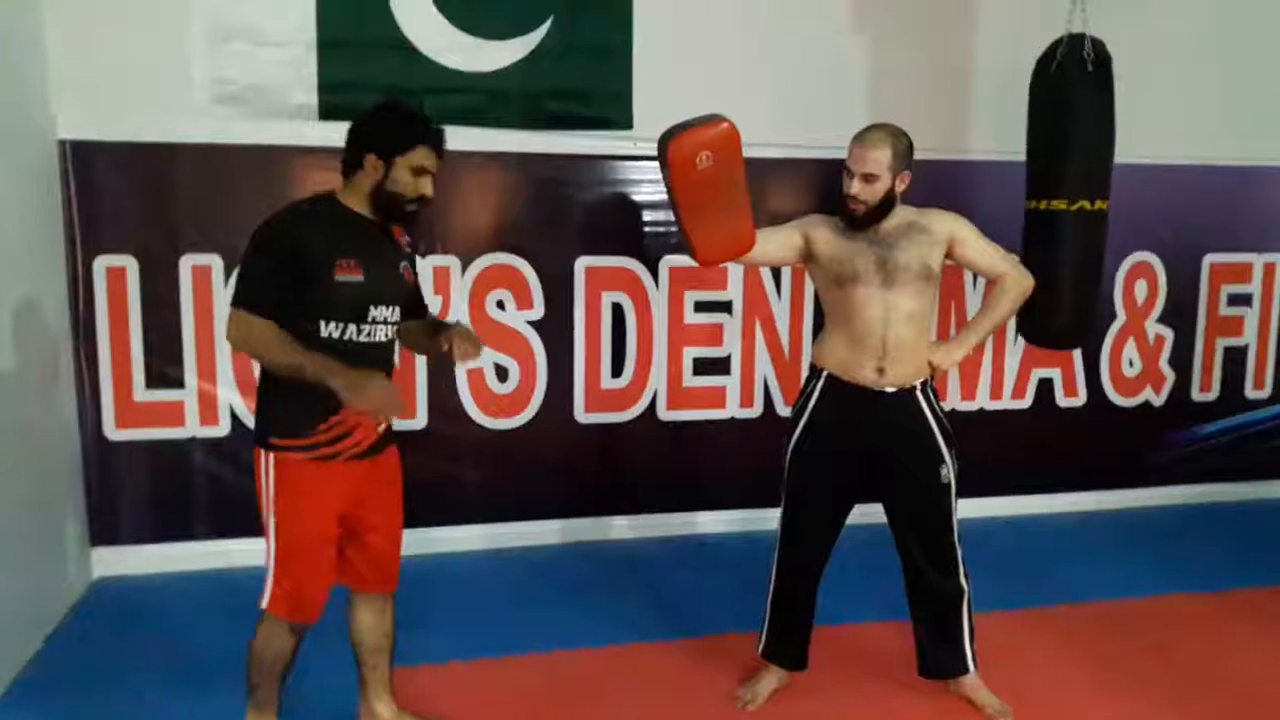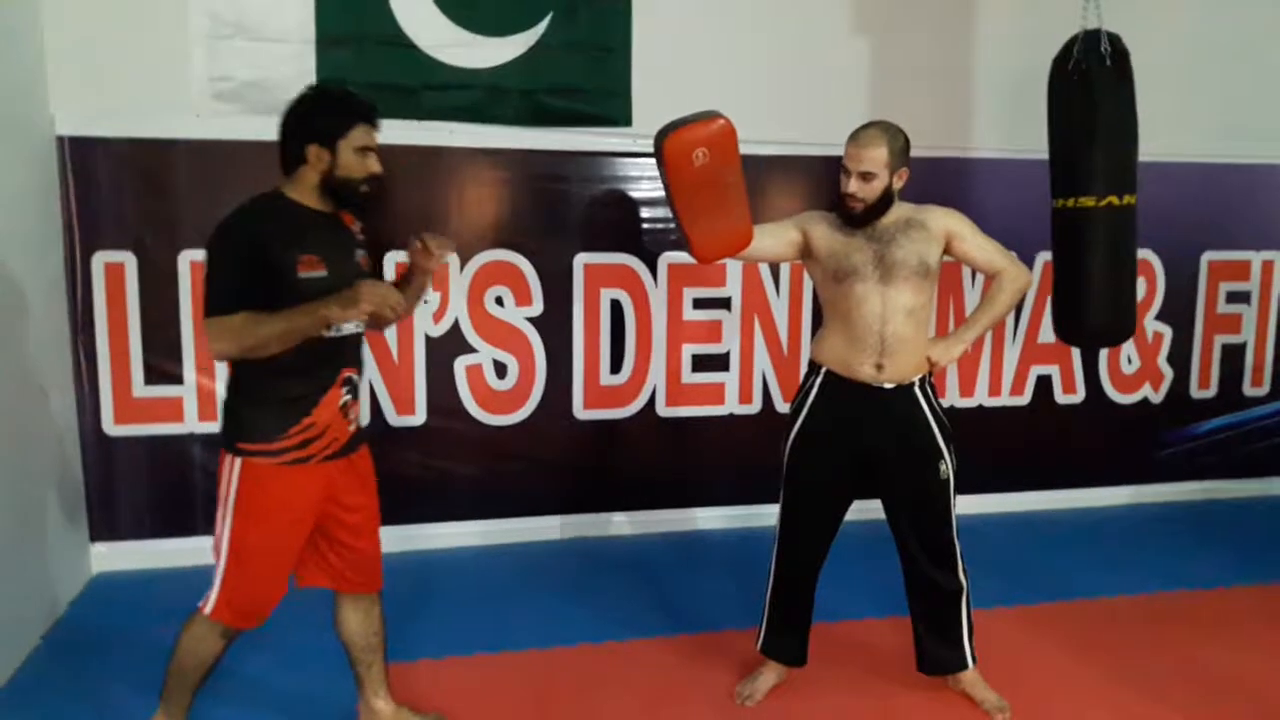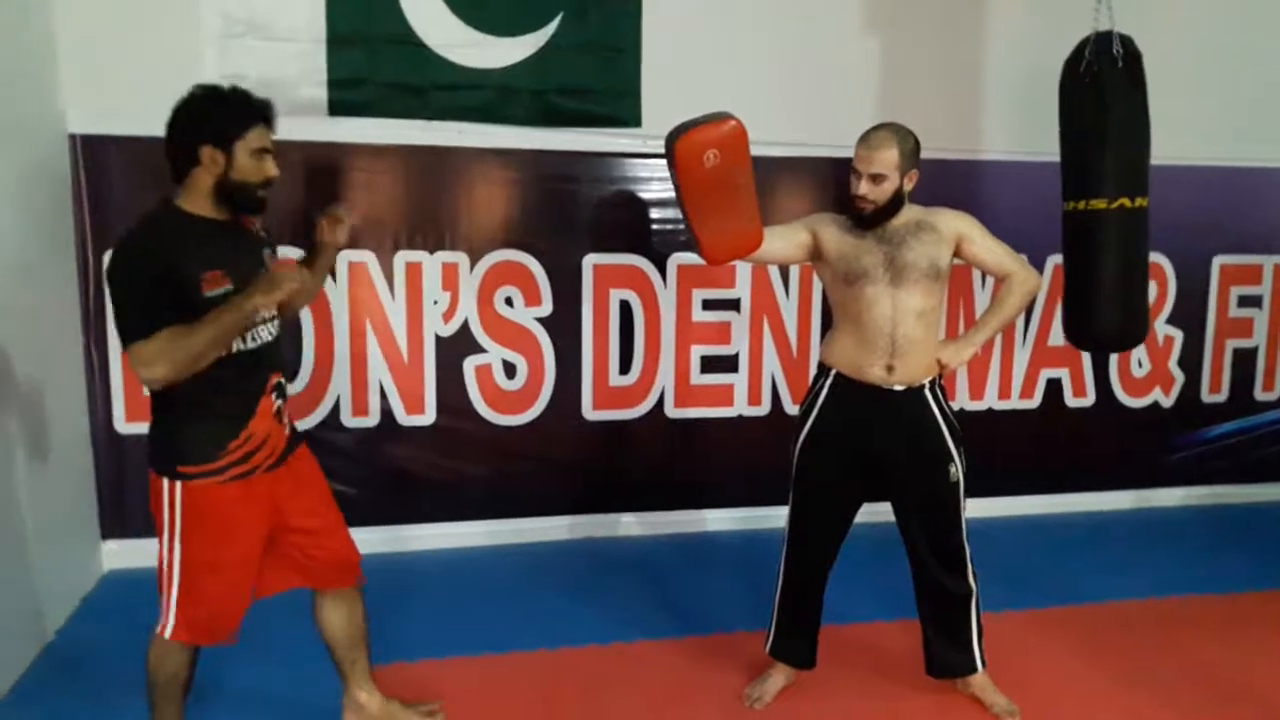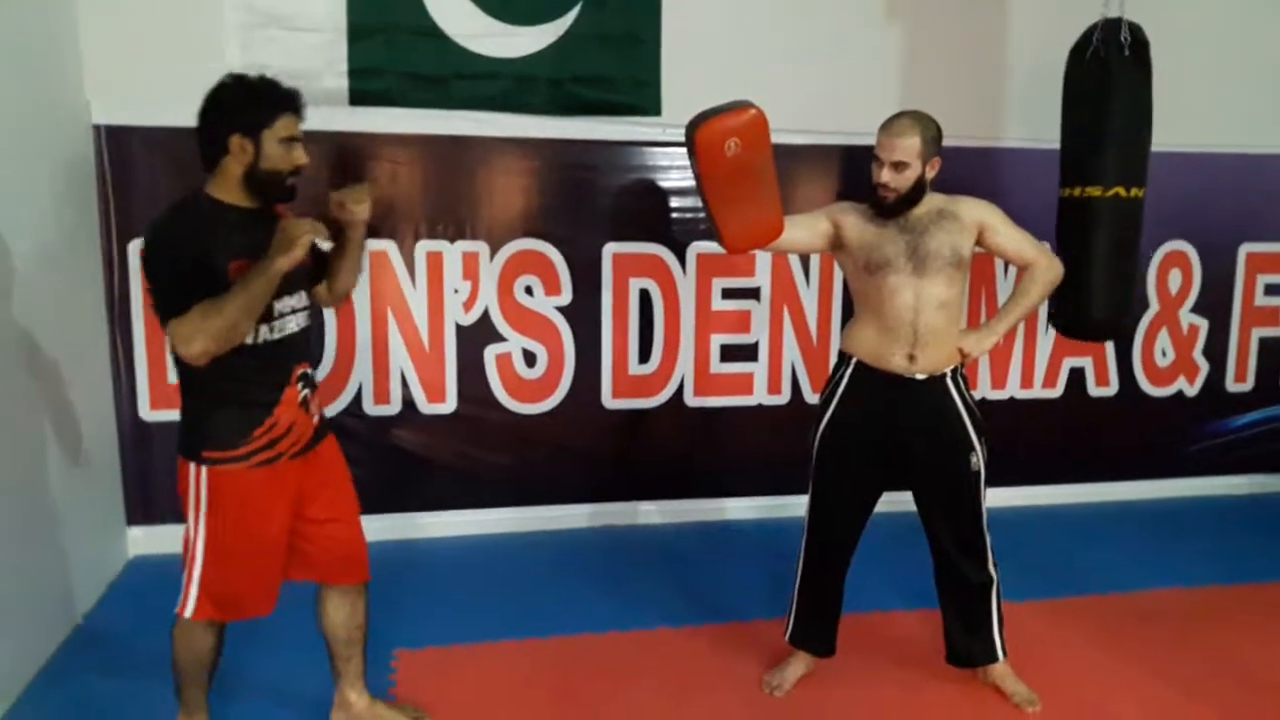
dt=0.4s
person 1, frame 1
left shoulder: (394, 240)
right shoulder: (294, 231)
right elbow: (246, 329)
left wrist: (443, 336)
right wrist: (338, 378)
left hip: (374, 445)
right hip: (300, 450)
left knee: (376, 579)
right knee: (293, 598)
person 1, frame 2
left shoulder: (347, 226)
right shoulder: (250, 230)
left elbow: (377, 313)
right elbow: (223, 338)
left wrist: (417, 276)
right wrist: (335, 305)
left hip: (343, 445)
right hip: (268, 454)
left knee: (360, 578)
right knee: (231, 602)
person 1, frame 3
left shoulder: (244, 230)
right shoulder: (149, 249)
left elbow: (286, 304)
right elbow: (157, 365)
left wrist: (324, 253)
right wrist: (254, 297)
left hip: (280, 451)
right hip: (203, 469)
left knee: (337, 570)
right knee: (189, 616)
person 1, frame 4
left shoulder: (277, 218)
right shoulder: (179, 234)
left elbow: (331, 289)
right elbow: (194, 344)
left wrist: (353, 230)
right wrist: (276, 261)
left hip: (308, 438)
right hip: (230, 455)
left knee: (344, 567)
right knee: (213, 597)
person 2, frame 1
left shoulder: (939, 229)
right shoulder: (817, 233)
left elbow: (1016, 279)
right elbow: (737, 246)
left wrist: (962, 344)
left hip: (909, 410)
right hip: (832, 407)
left knee: (934, 549)
right knee: (801, 545)
left ankle: (957, 669)
right ankle: (779, 661)
person 2, frame 2
left shoulder: (937, 224)
right shoulder: (815, 229)
left elbow: (1013, 274)
left wrist: (960, 339)
left hip: (907, 406)
right hip: (831, 402)
left knee: (933, 545)
right knee: (800, 541)
left ankle: (957, 664)
right ankle: (779, 656)
person 2, frame 3
left shoulder: (947, 228)
right shoulder: (825, 232)
left elbow: (1024, 278)
right elbow: (746, 243)
left wrist: (970, 342)
left hip: (918, 409)
right hip: (840, 405)
left knee: (943, 548)
right knee: (809, 543)
left ankle: (966, 668)
right ankle: (788, 659)
person 2, frame 4
left shoulder: (969, 215)
right shoulder: (847, 220)
left elbow: (1046, 266)
left wrist: (991, 331)
left hip: (939, 397)
right hip: (862, 392)
left knee: (963, 537)
right knee: (830, 531)
left ankle: (987, 657)
right ankle: (807, 646)
